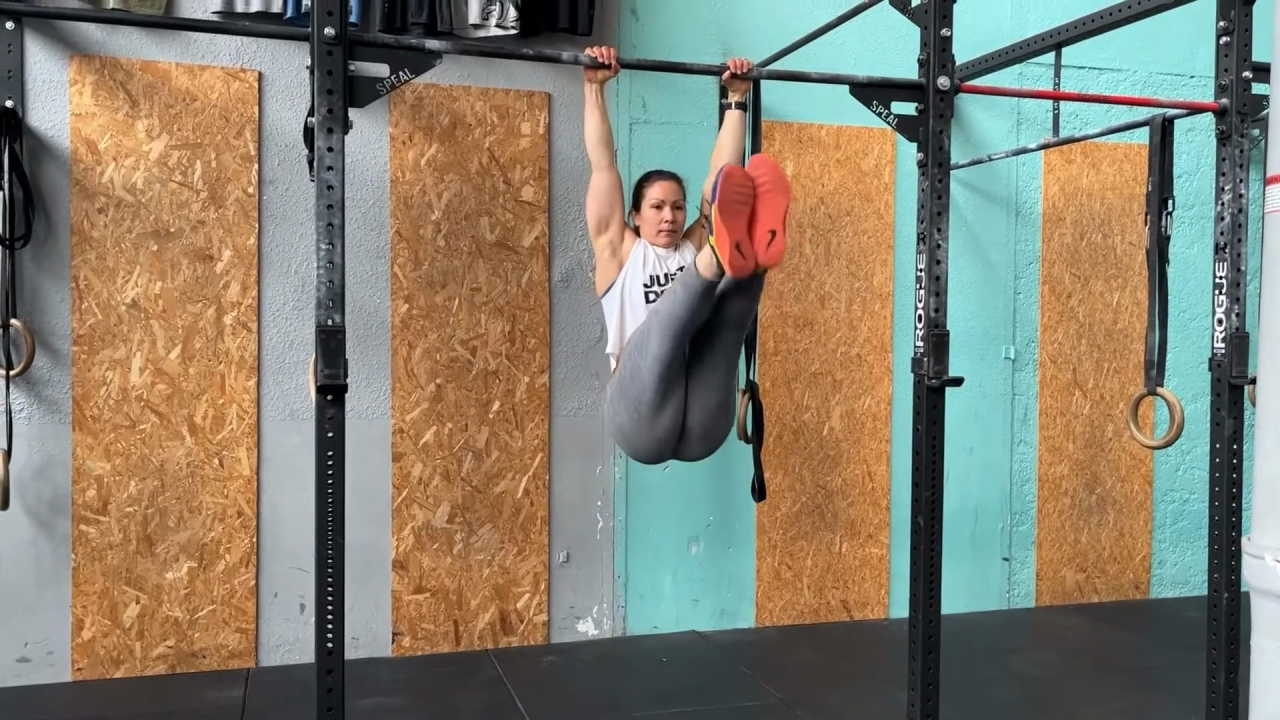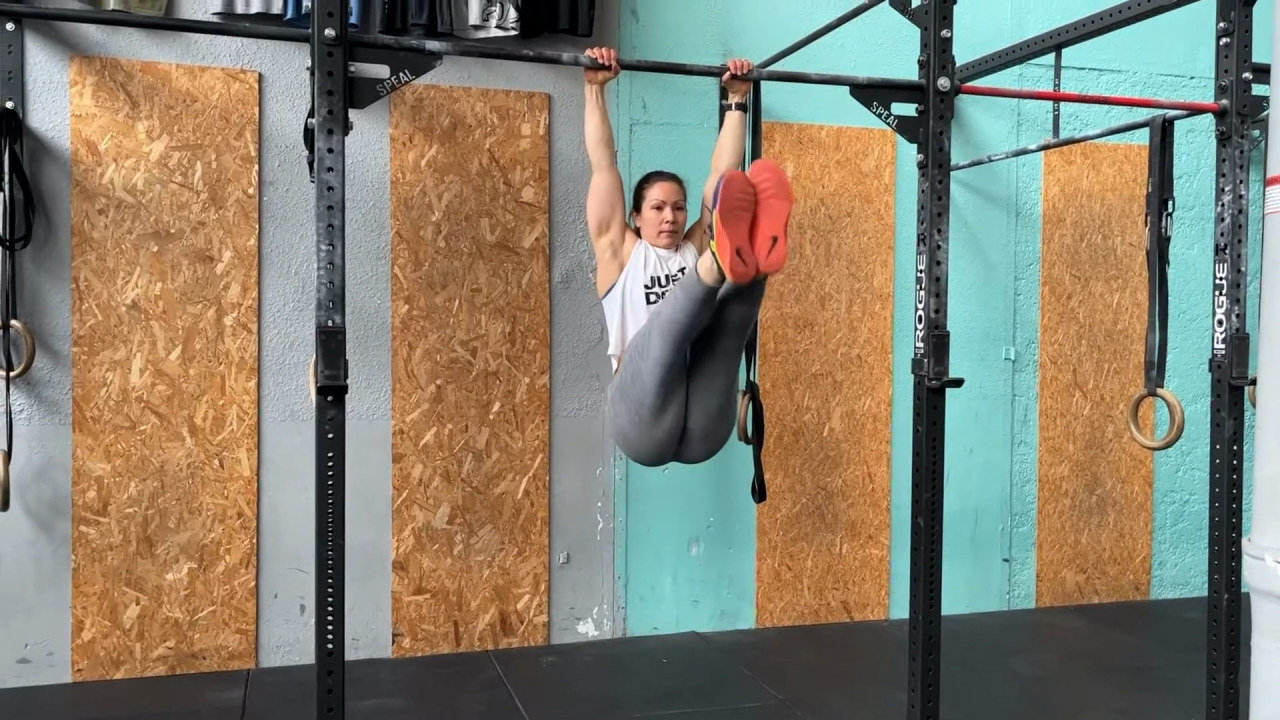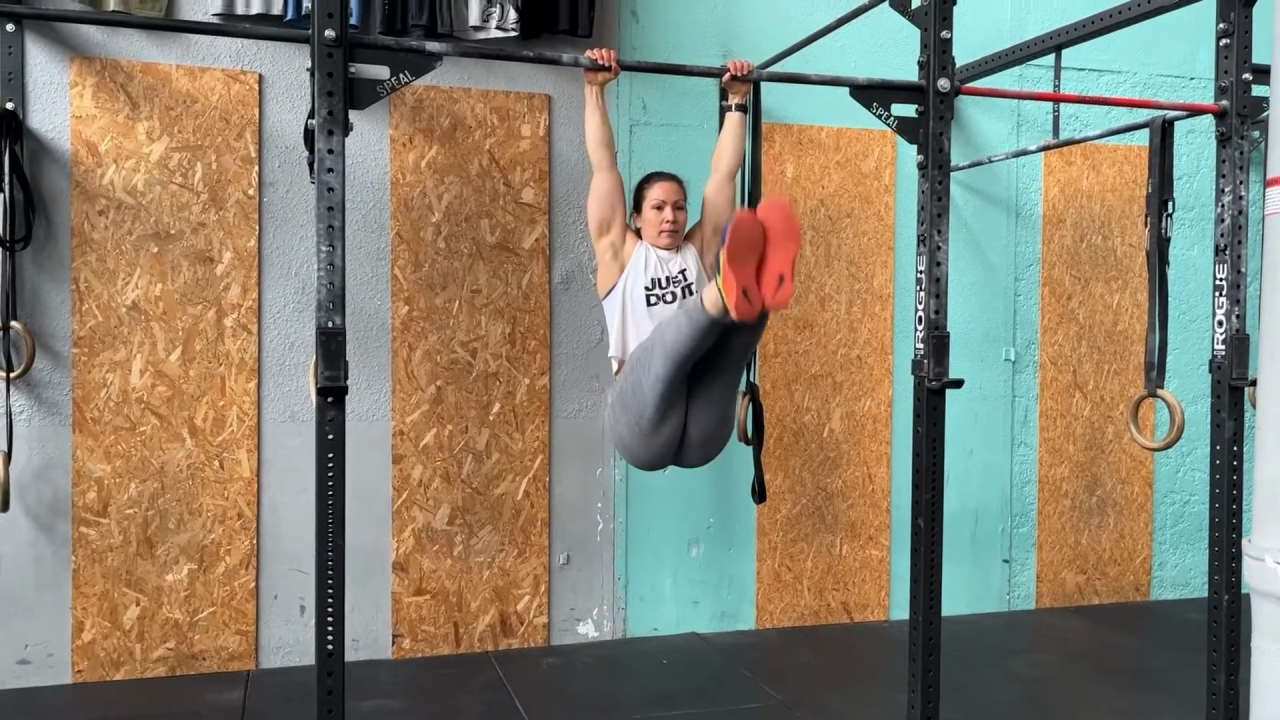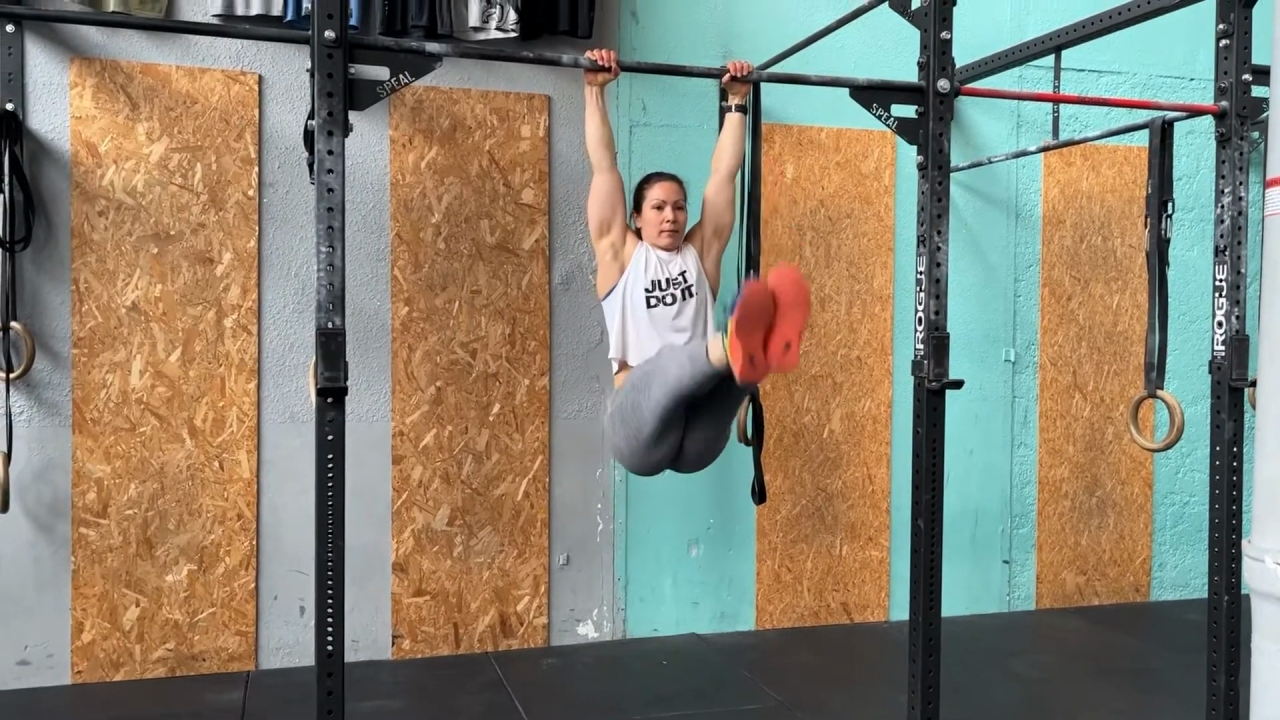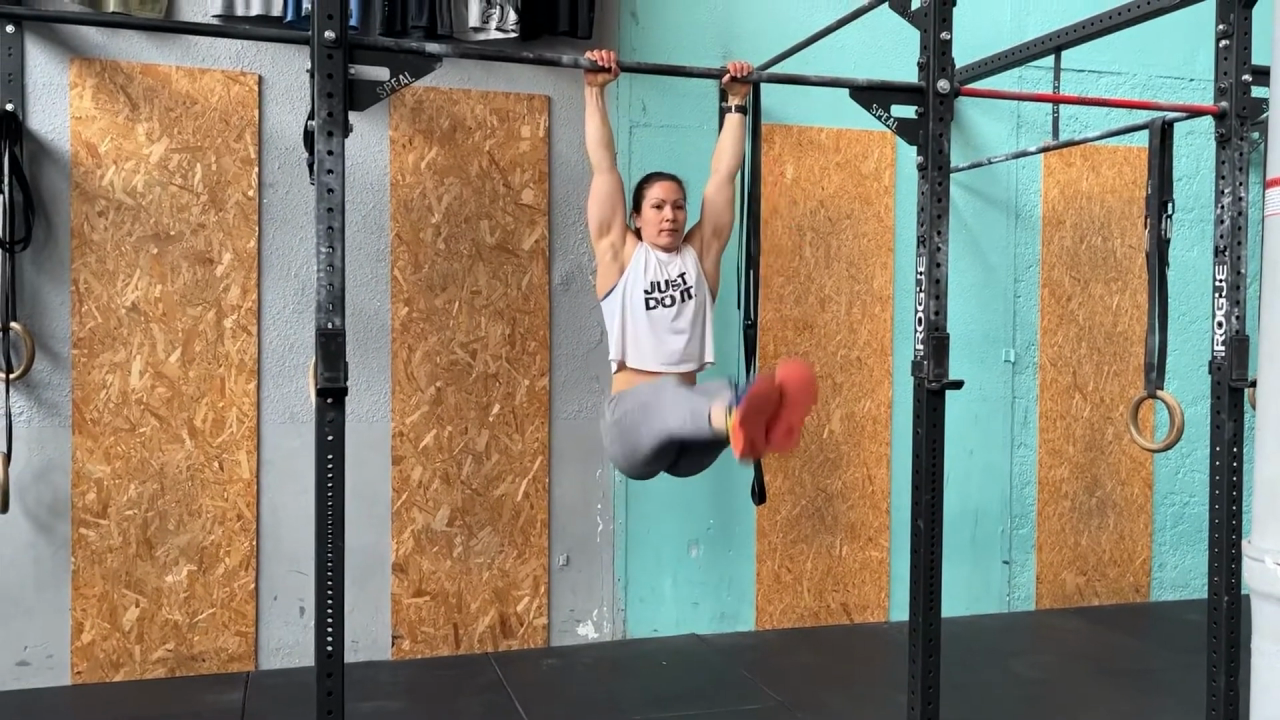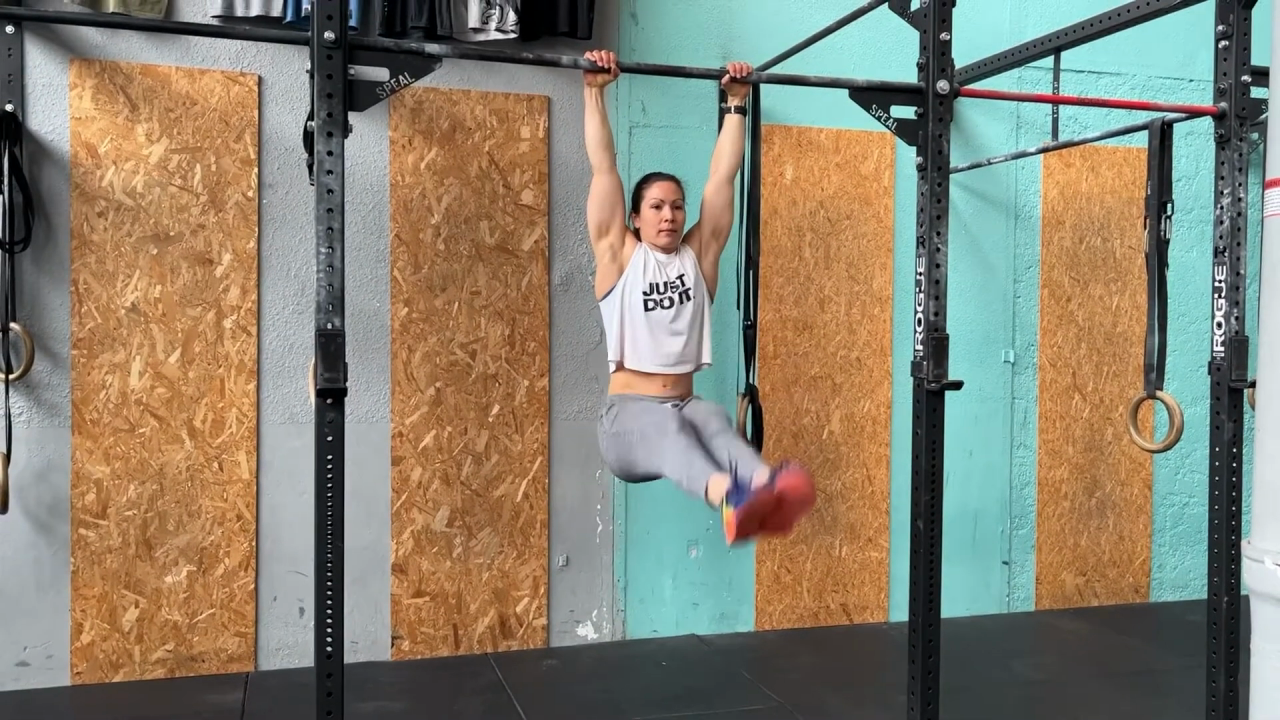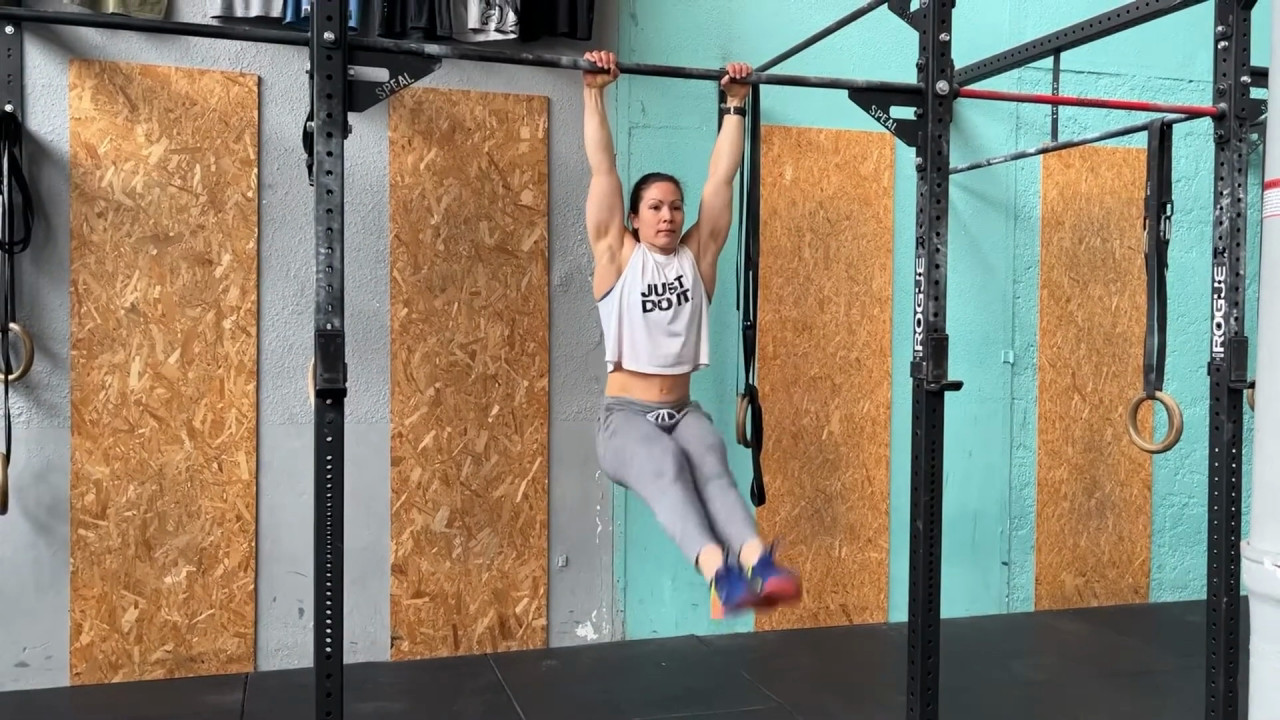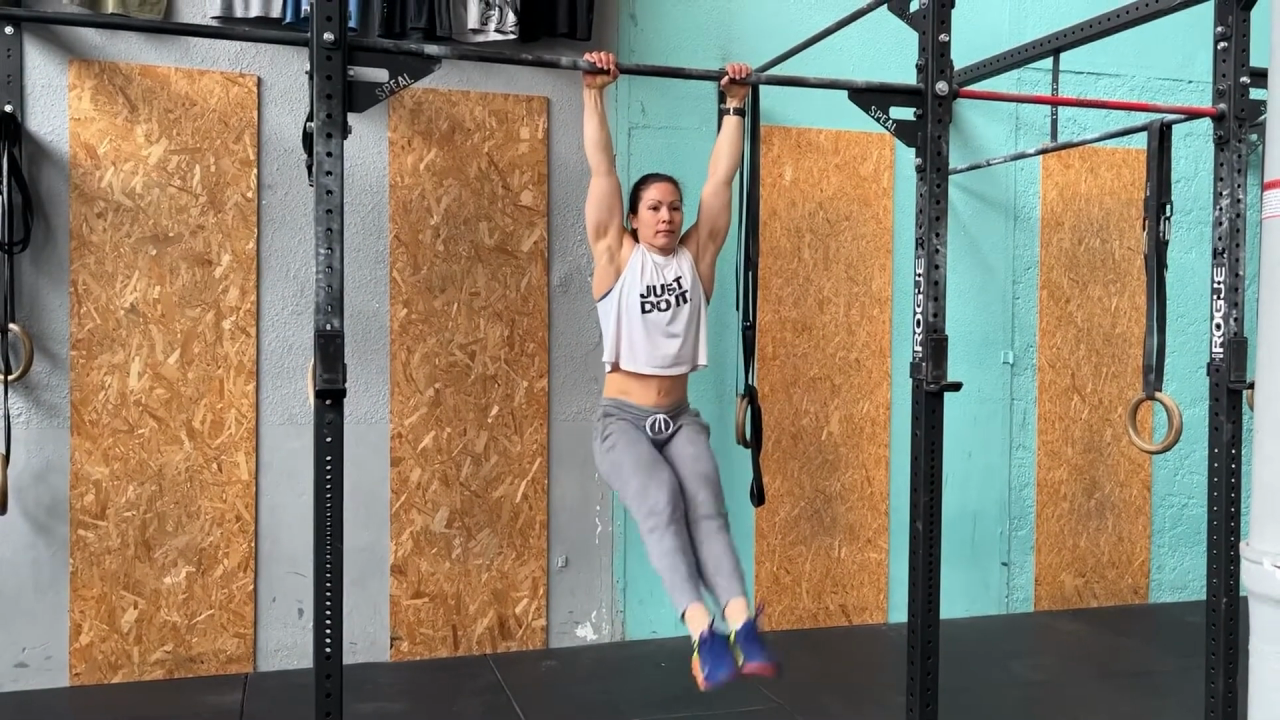
dt=0.1s
person 1, frame 1
left shoulder: (697, 247)
right shoulder: (619, 252)
left elbow: (721, 169)
right elbow: (603, 163)
left wrist: (737, 99)
right wrist: (594, 88)
left hip: (703, 424)
right hip: (644, 416)
left knee: (727, 304)
right knee: (671, 311)
left ankle: (745, 256)
right ankle: (723, 255)
person 1, frame 2
left shoulder: (697, 248)
right shoulder: (620, 253)
left elbow: (722, 172)
right elbow: (603, 164)
left wrist: (737, 100)
right wrist: (595, 88)
left hip: (702, 428)
right hip: (646, 420)
left knee: (730, 307)
right knee: (671, 314)
left ankle: (747, 258)
right ankle: (724, 259)
person 1, frame 3
left shoulder: (700, 252)
right shoulder: (620, 253)
left elbow: (724, 174)
right elbow: (603, 166)
left wrist: (737, 101)
right wrist: (595, 90)
left hip: (701, 432)
right hip: (641, 419)
right knee: (666, 340)
left ankle: (747, 303)
right ankle: (730, 291)
person 1, frame 4
left shoulder: (701, 254)
right shoulder: (620, 254)
left elbow: (724, 174)
right elbow: (604, 167)
left wrist: (737, 101)
right wrist: (595, 91)
left hip: (697, 436)
right hip: (641, 428)
left knee: (728, 351)
right knee: (670, 359)
left ankle: (755, 346)
right ankle: (736, 349)
person 1, frame 5
left shoulder: (700, 250)
right shoulder: (619, 252)
left elbow: (726, 174)
right elbow: (602, 166)
left wrist: (736, 100)
right wrist: (595, 89)
left hip: (690, 437)
right hip: (634, 421)
left knee: (718, 395)
right knee: (667, 397)
left ankle: (764, 425)
right ankle: (742, 422)
person 1, frame 6
left shoulder: (697, 256)
right shoulder: (619, 255)
left elbow: (722, 179)
right elbow: (603, 171)
left wrist: (736, 104)
right wrist: (595, 92)
left hip: (682, 412)
right hip: (627, 421)
left knee: (712, 426)
right knee: (662, 429)
left ankle: (766, 487)
right ankle: (735, 495)
person 1, frame 7
left shoulder: (697, 254)
right shoulder: (615, 254)
left elbow: (721, 181)
right elbow: (601, 173)
left wrist: (735, 106)
right wrist: (594, 96)
left hip: (683, 413)
right hip: (626, 419)
left knee: (712, 471)
right knee: (665, 473)
left ankle: (758, 566)
right ankle: (719, 572)
person 1, frame 8
left shoulder: (694, 256)
right shoulder: (615, 254)
left elbow: (720, 183)
right elbow: (601, 170)
left wrist: (735, 105)
right wrist: (595, 96)
left hip: (680, 422)
right hip: (620, 423)
left knee: (707, 509)
right knee: (660, 508)
left ankle: (744, 630)
right ankle: (705, 635)
